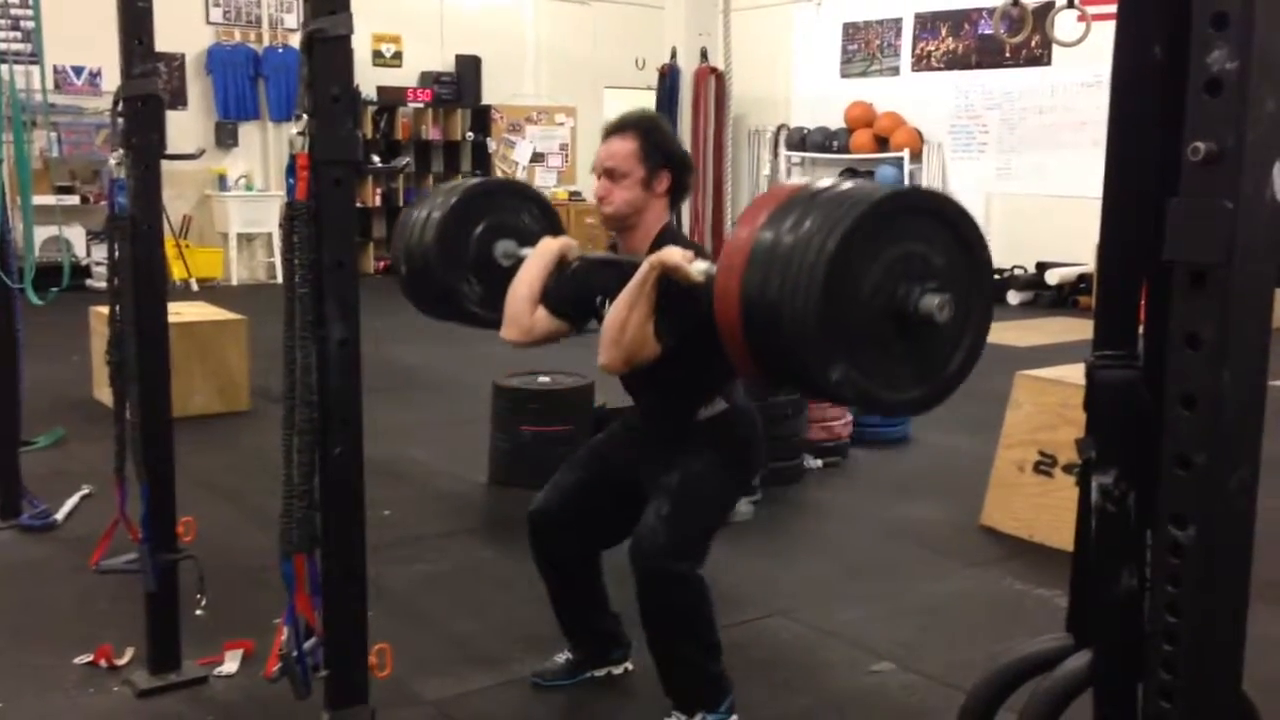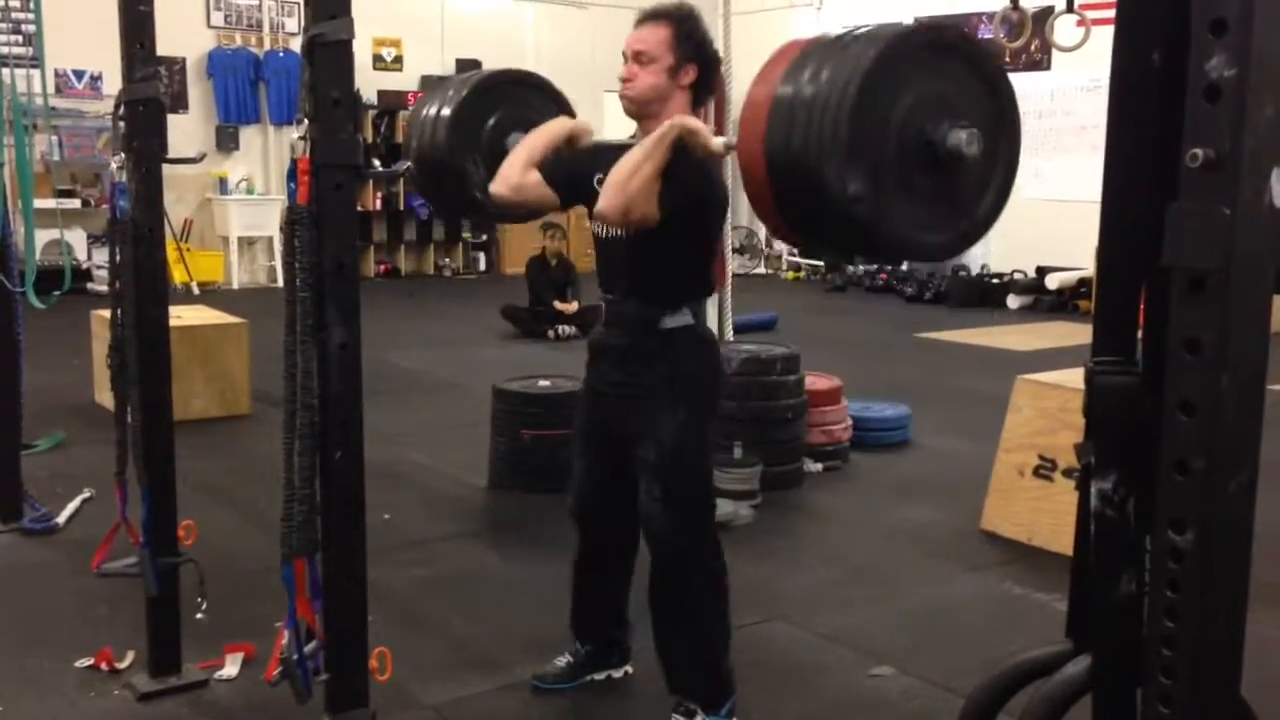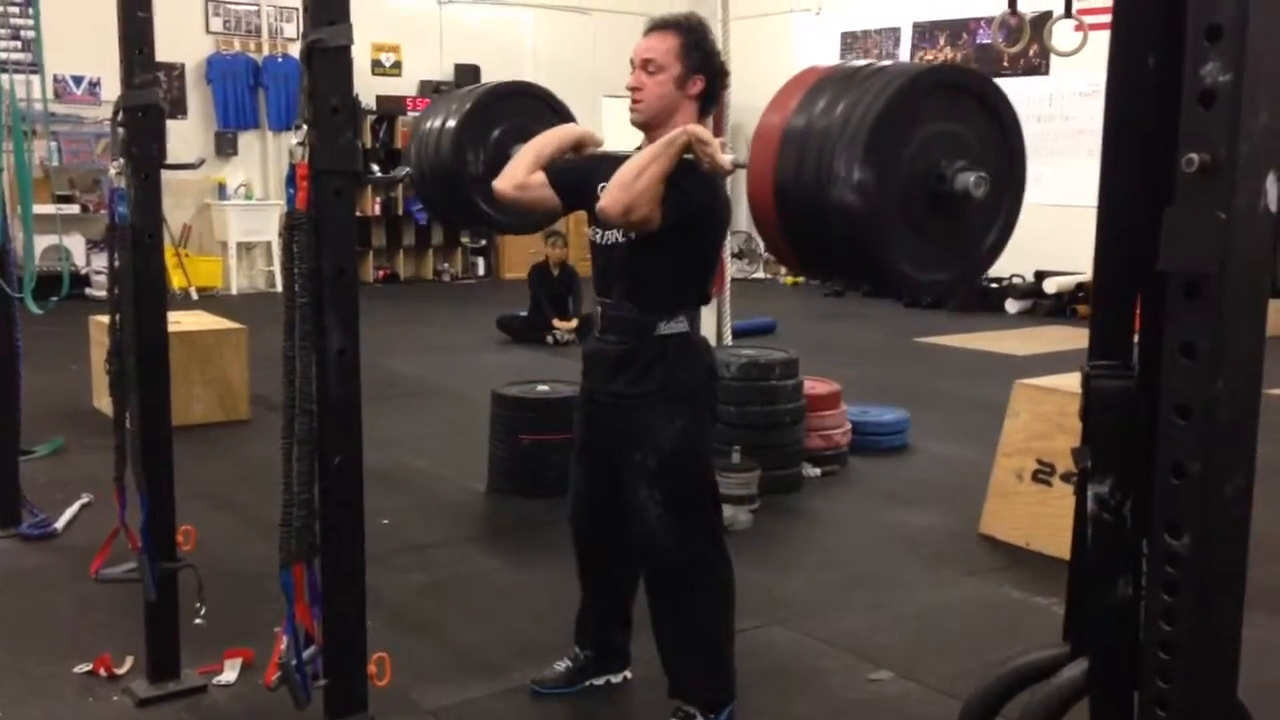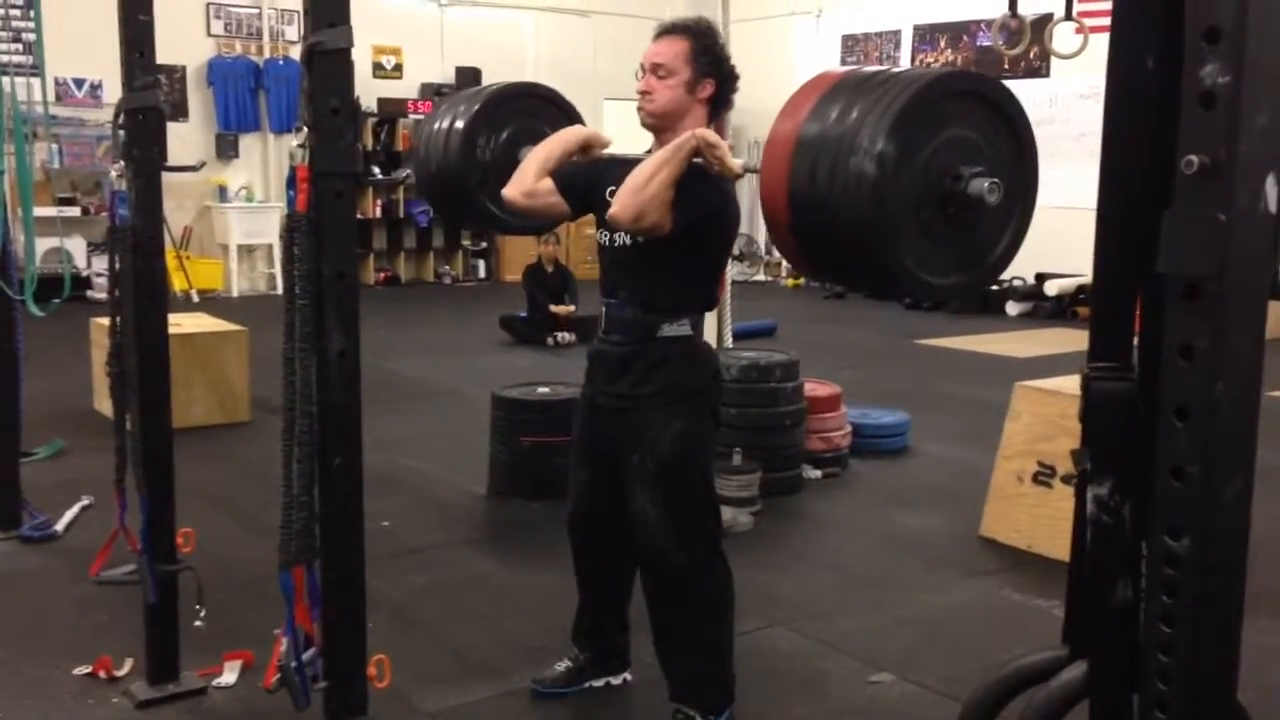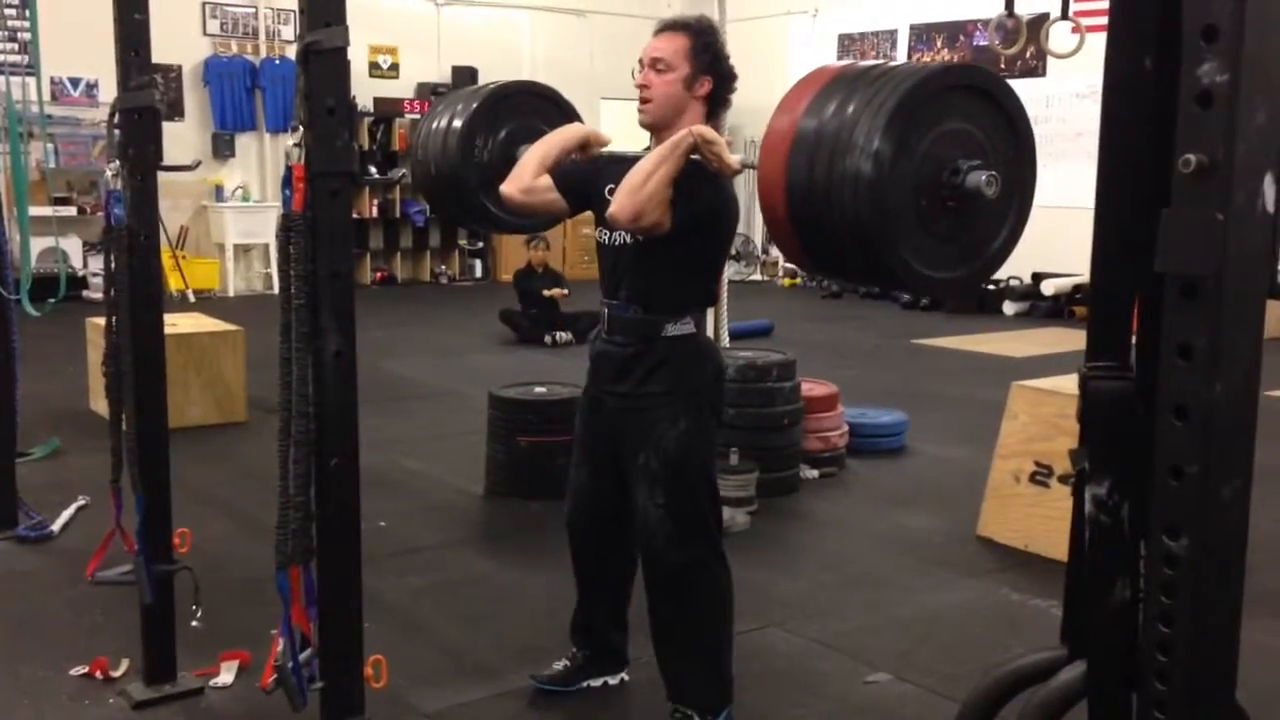
dt=0.5s
person 1, frame 1
left shoulder: (683, 272)
left elbow: (615, 355)
right elbow: (518, 329)
left wrist: (654, 271)
right wrist: (547, 251)
left hip: (711, 437)
right hip: (647, 425)
left knee: (659, 549)
right knee: (553, 519)
right ankle: (599, 648)
person 1, frame 2
left shoulder: (689, 164)
right shoulder: (603, 157)
left elbow: (614, 209)
right elbow: (507, 187)
left wrist: (671, 131)
right wrist: (559, 127)
left hip: (672, 364)
right hip: (611, 358)
left knee: (677, 532)
right knee: (598, 517)
right ankle: (600, 648)
person 1, frame 3
left shoulder: (693, 180)
right shoulder: (612, 164)
left elbow: (617, 207)
right elbow: (510, 186)
left wrist: (679, 141)
right wrist: (567, 135)
left hip: (667, 376)
right hip: (607, 367)
left knee: (679, 541)
right knee: (597, 524)
right ankle: (601, 653)
person 1, frame 4
left shoulder: (705, 184)
right shoulder: (617, 168)
left elbow: (630, 213)
right elbow: (521, 192)
left wrist: (686, 143)
right wrist: (573, 136)
left hip: (669, 379)
right hip: (609, 369)
left knee: (676, 545)
right knee: (594, 526)
right ankle: (599, 654)
person 1, frame 5
left shoulder: (704, 181)
right shoulder: (616, 165)
left elbow: (629, 213)
right elbow: (518, 189)
left wrist: (684, 141)
right wrist: (572, 134)
left hip: (673, 376)
right hip: (612, 365)
left knee: (678, 543)
right knee: (593, 522)
right ankle: (597, 653)
